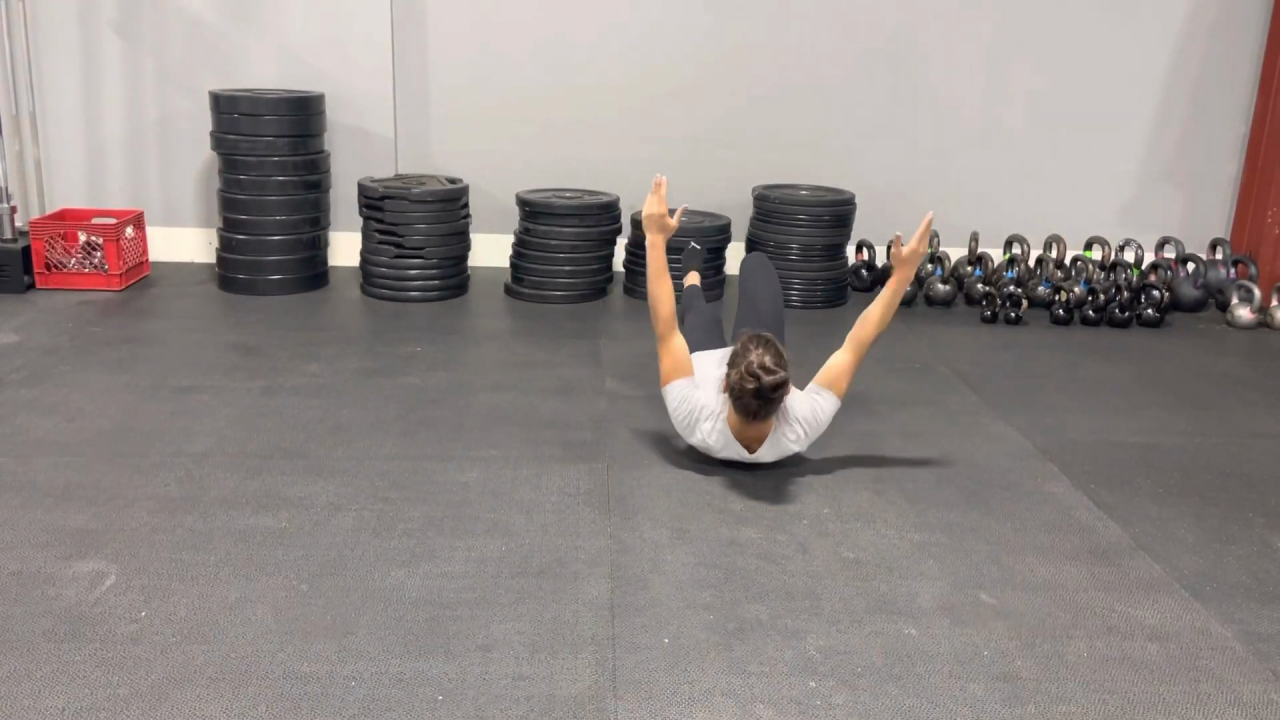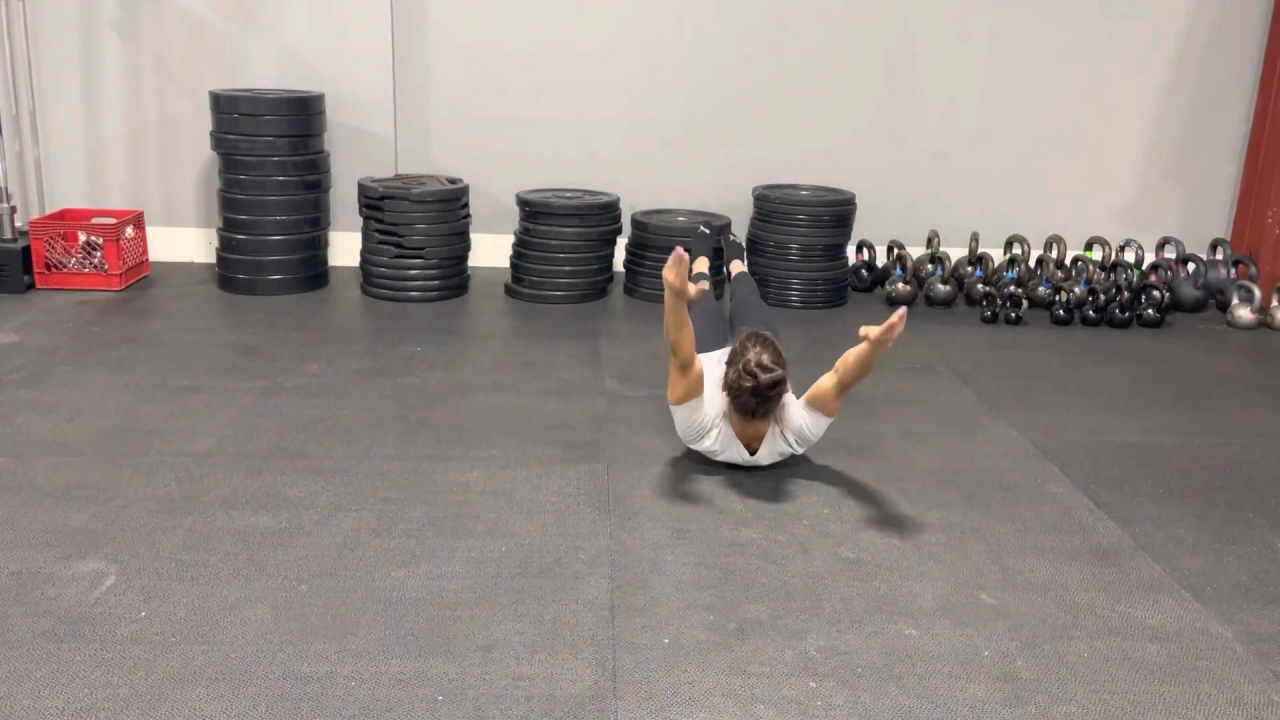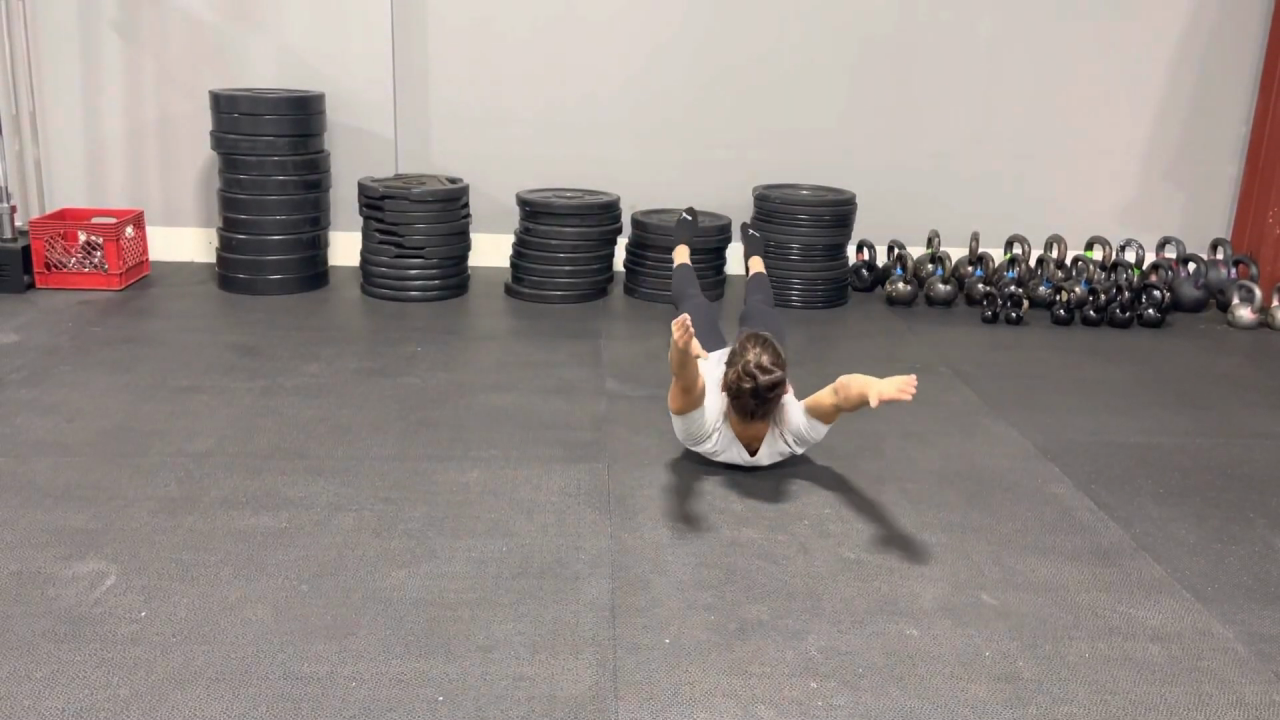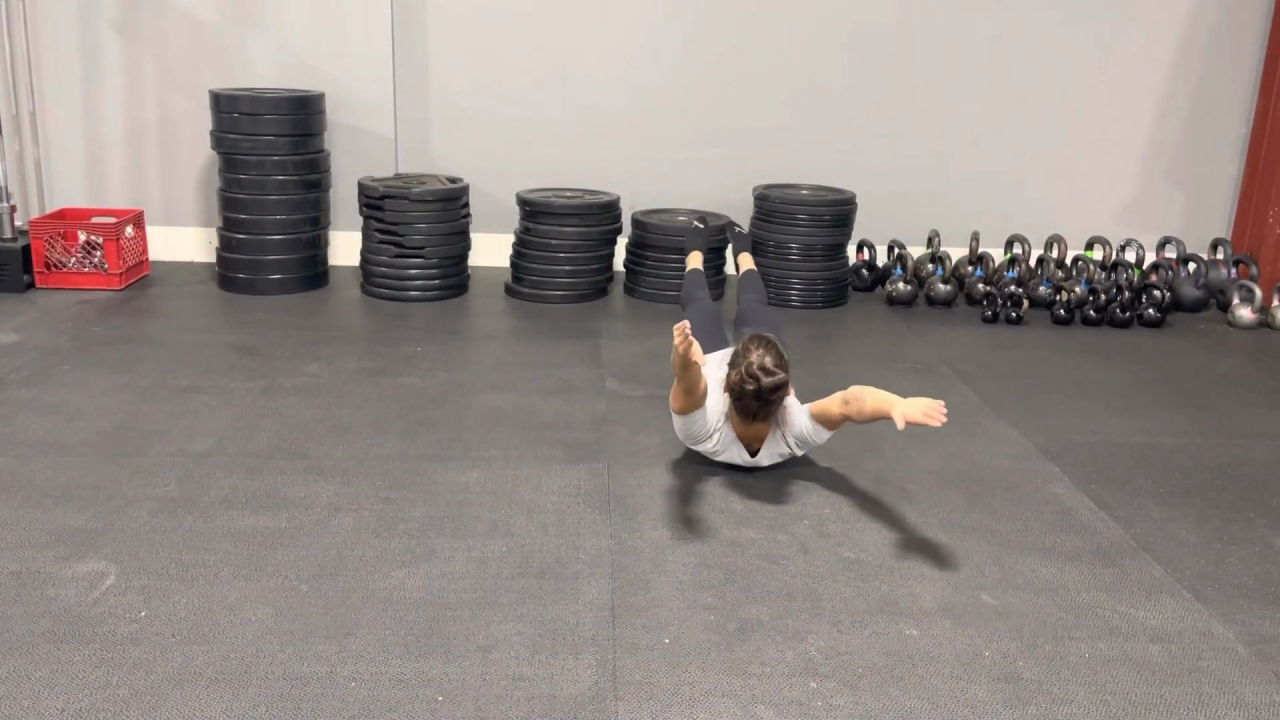
dt=0.3s
person 1, frame 1
left shoulder: (699, 425)
right shoulder: (798, 429)
left elbow: (665, 333)
right elbow: (855, 347)
left wrist: (655, 239)
right wrist: (902, 274)
right knee: (756, 264)
left ankle: (692, 280)
person 1, frame 2
left shoulder: (701, 431)
right shoulder: (794, 433)
left elbow: (682, 361)
right elbow: (841, 379)
left wrist: (675, 297)
right wrist: (877, 343)
left knee: (707, 311)
right knee: (748, 303)
left ankle: (702, 261)
right ankle: (735, 264)
person 1, frame 3
left shoulder: (702, 431)
right shoulder: (793, 432)
left elbow: (685, 380)
right elbow: (838, 394)
left wrist: (681, 352)
right wrist: (875, 387)
left knee: (696, 304)
right knee: (759, 307)
left ankle: (683, 249)
right ankle: (754, 258)
person 1, frame 4
left shoulder: (703, 431)
right shoulder: (793, 434)
left elbow: (688, 383)
right elbow: (848, 402)
left wrist: (684, 359)
right wrist: (899, 404)
left knee: (700, 306)
right knee: (753, 306)
left ankle: (695, 253)
right ankle: (743, 254)
